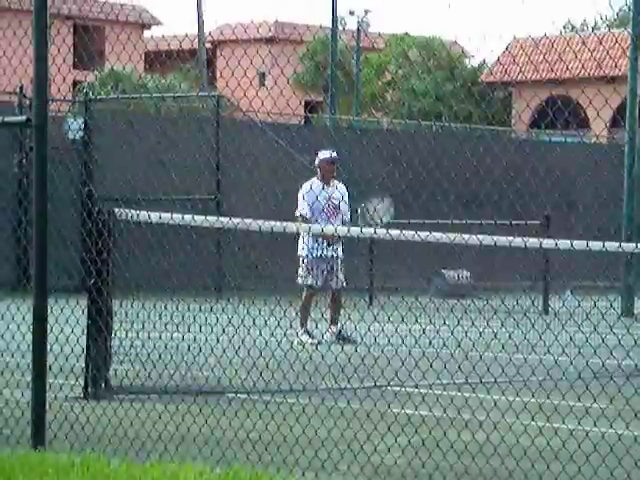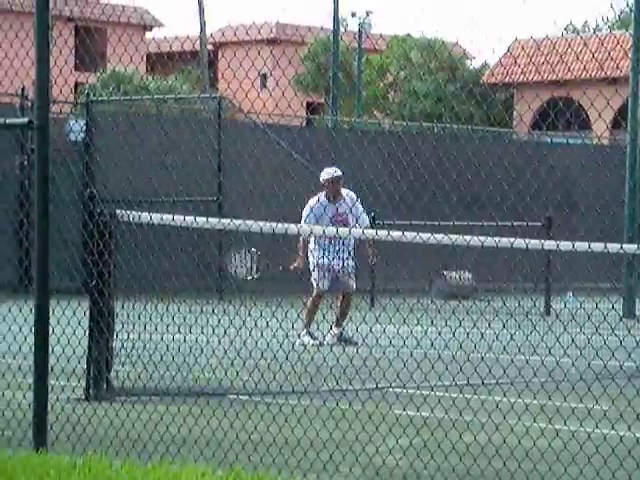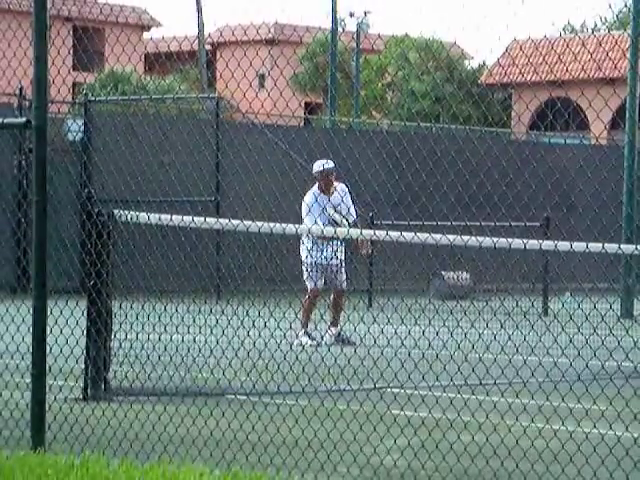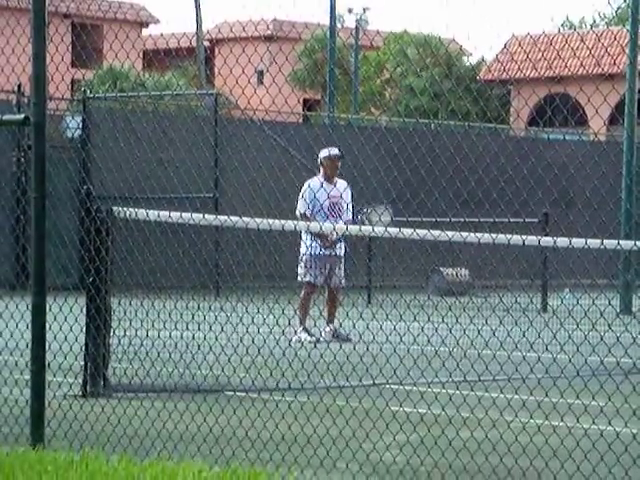
dt=0.5s
person 1, frame 1
left shoulder: (341, 188)
right shoulder: (309, 188)
right elbow: (303, 218)
left wrist: (339, 234)
right wrist: (324, 234)
left hip: (334, 249)
right hip: (313, 249)
left knee: (337, 290)
right knee: (310, 290)
left ankle: (334, 330)
right ankle: (303, 330)
person 1, frame 2
left shoulder: (351, 199)
right shoulder: (314, 206)
left elbow: (362, 225)
right elbow: (305, 235)
left wrist: (370, 247)
right wrist: (301, 258)
left hip: (345, 254)
right hip: (322, 255)
left knee: (347, 292)
right knee: (319, 292)
left ankle: (336, 331)
right ankle: (305, 332)
person 1, frame 3
left shoulder: (342, 190)
right shoulder: (311, 199)
left elbow: (351, 219)
left wrist: (360, 239)
right wrist: (336, 235)
left hip: (336, 252)
right hip: (315, 252)
left knee: (339, 290)
right knee: (314, 291)
left ankle: (333, 331)
right ankle: (303, 332)
person 1, frame 4
left shoulder: (344, 187)
right shoulder: (312, 186)
left elbow: (347, 217)
right elbow: (303, 216)
right wrist: (322, 236)
left hip: (337, 247)
right hip: (315, 247)
left knee: (335, 288)
right knee: (310, 286)
left ankle: (330, 328)
right ankle: (301, 329)
